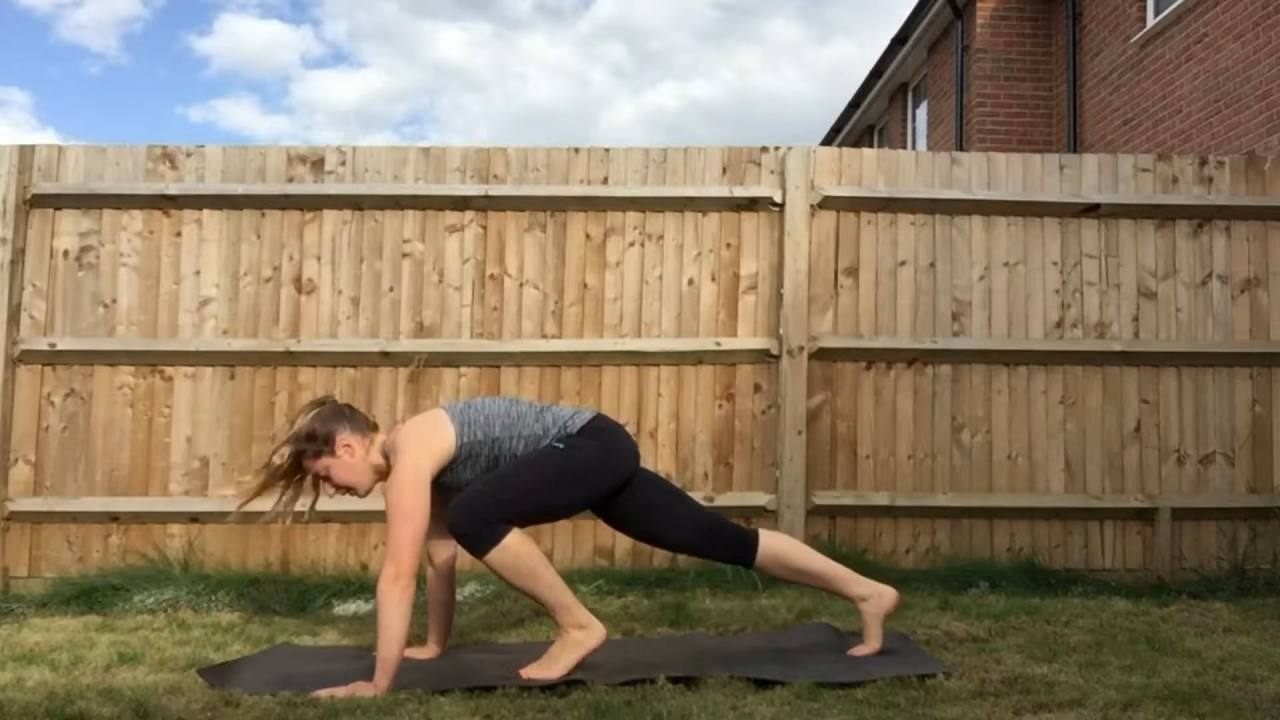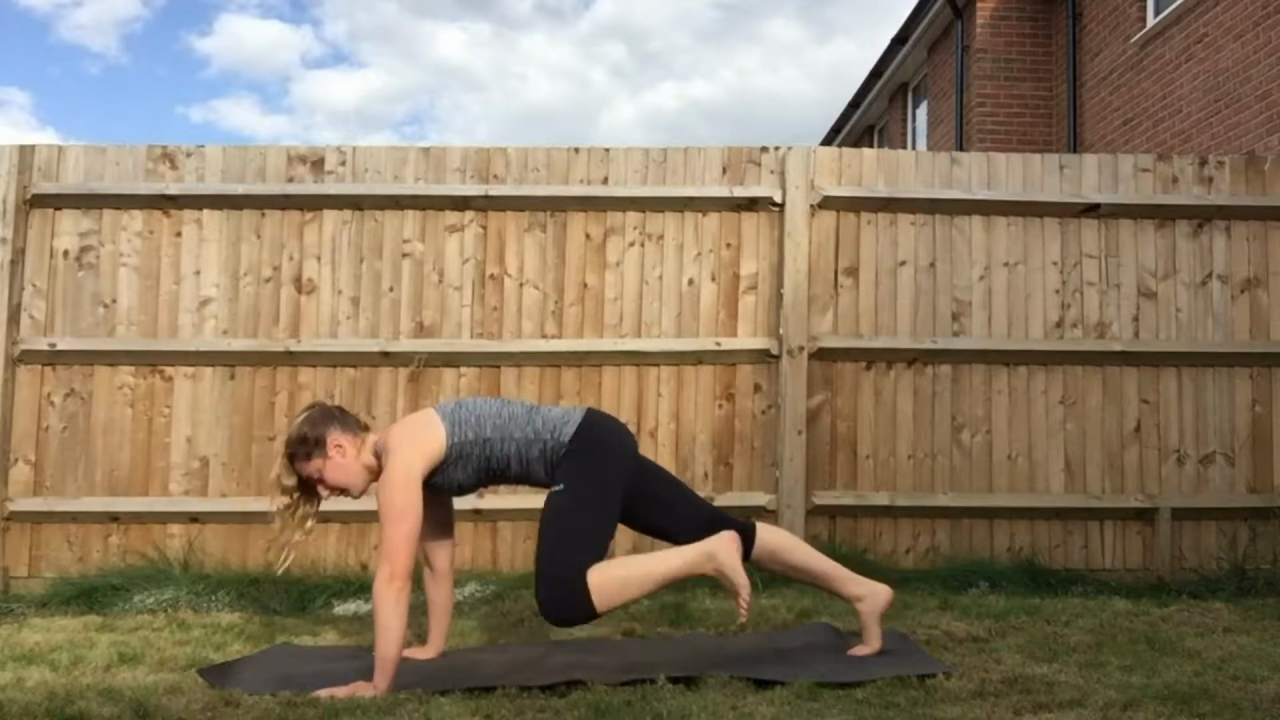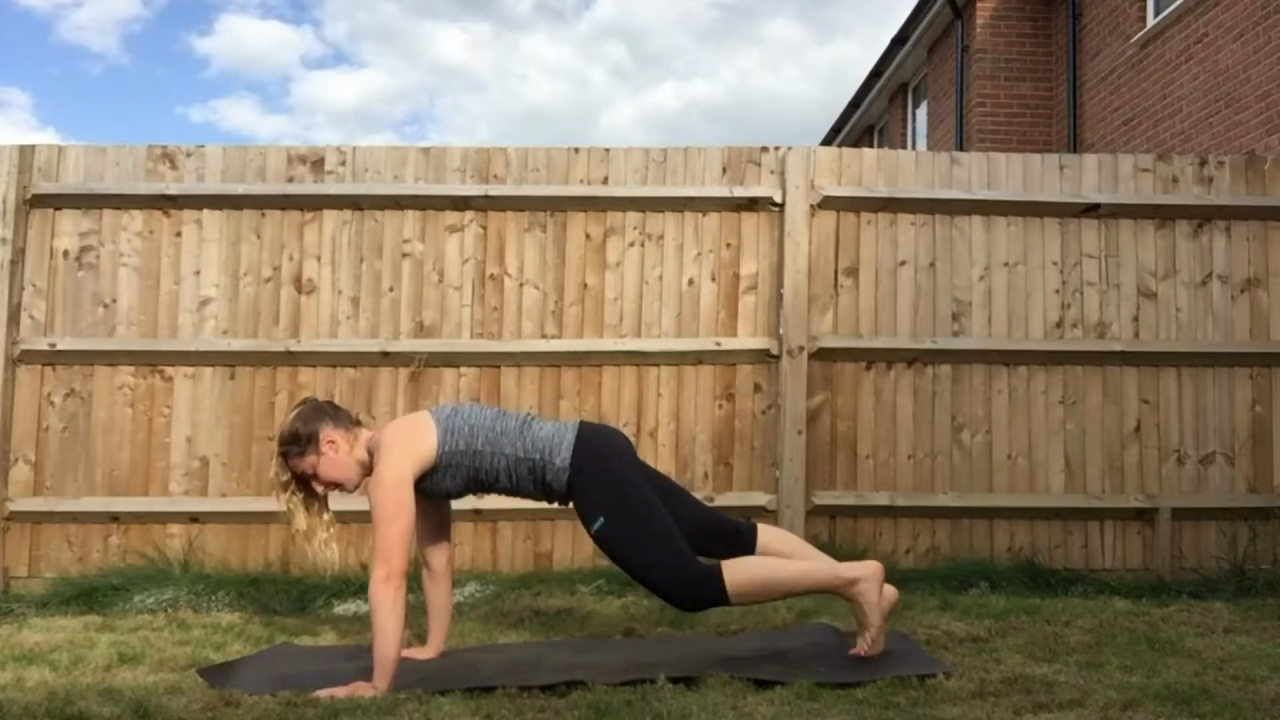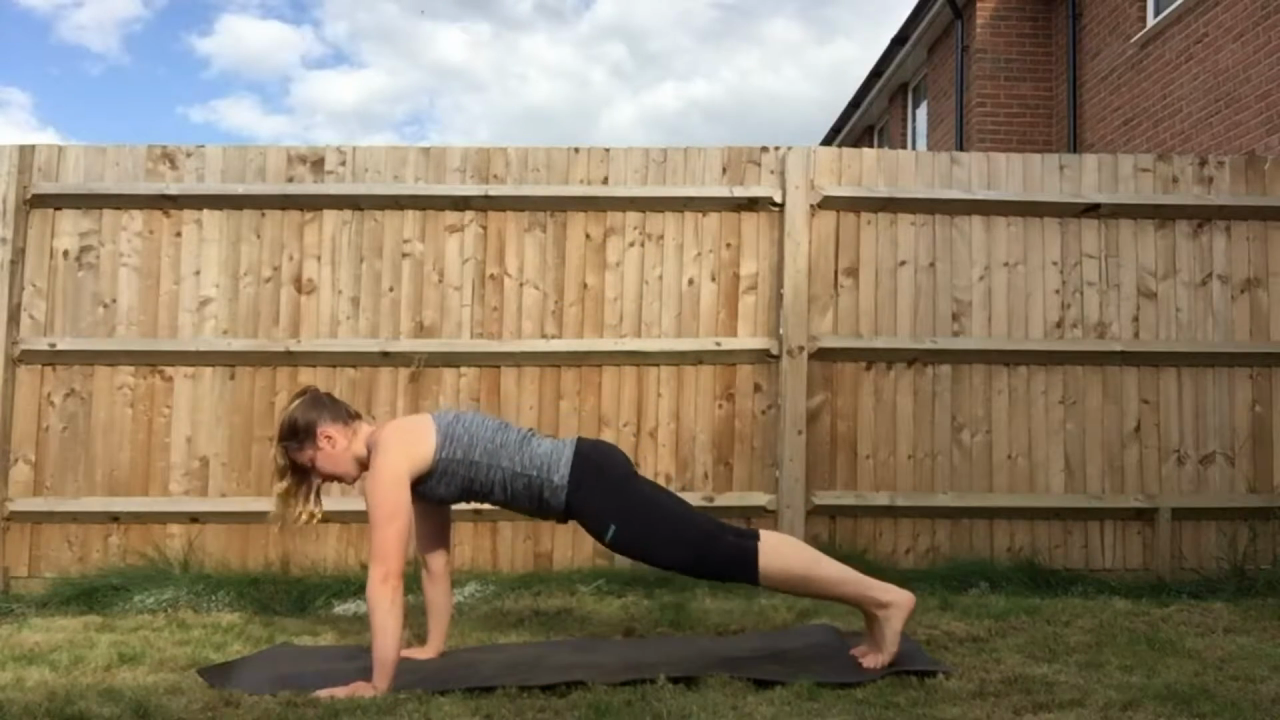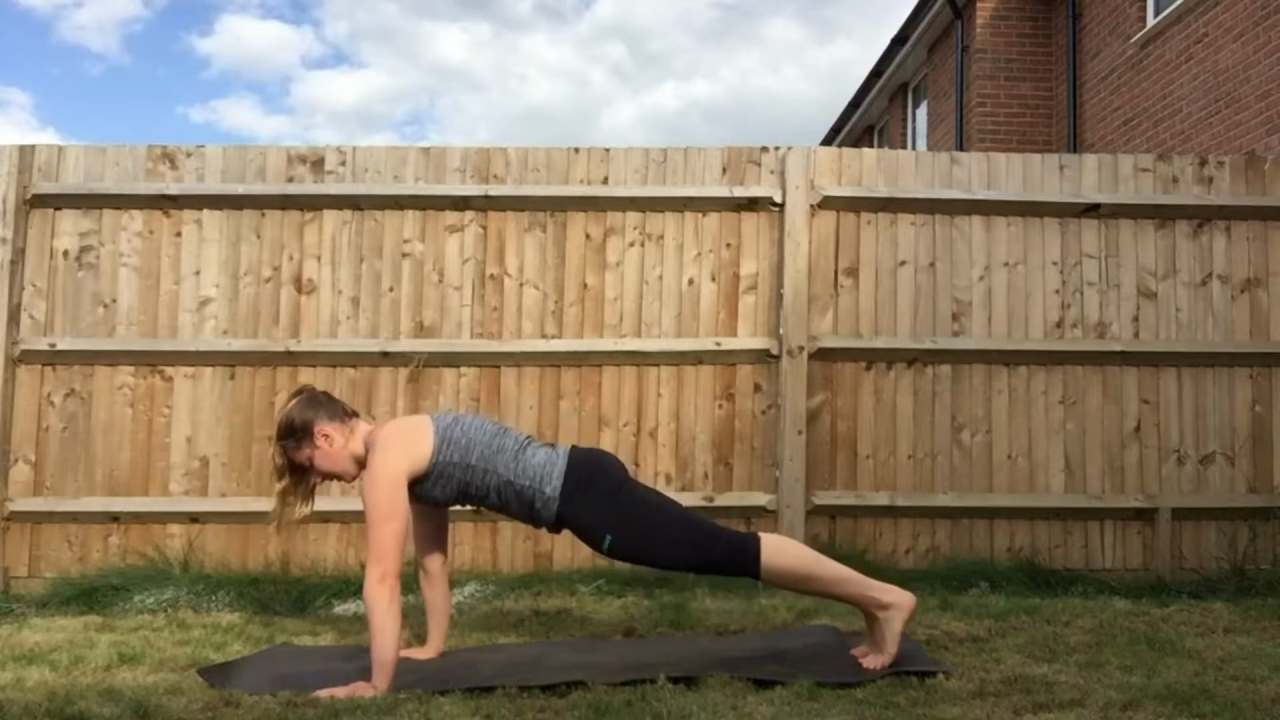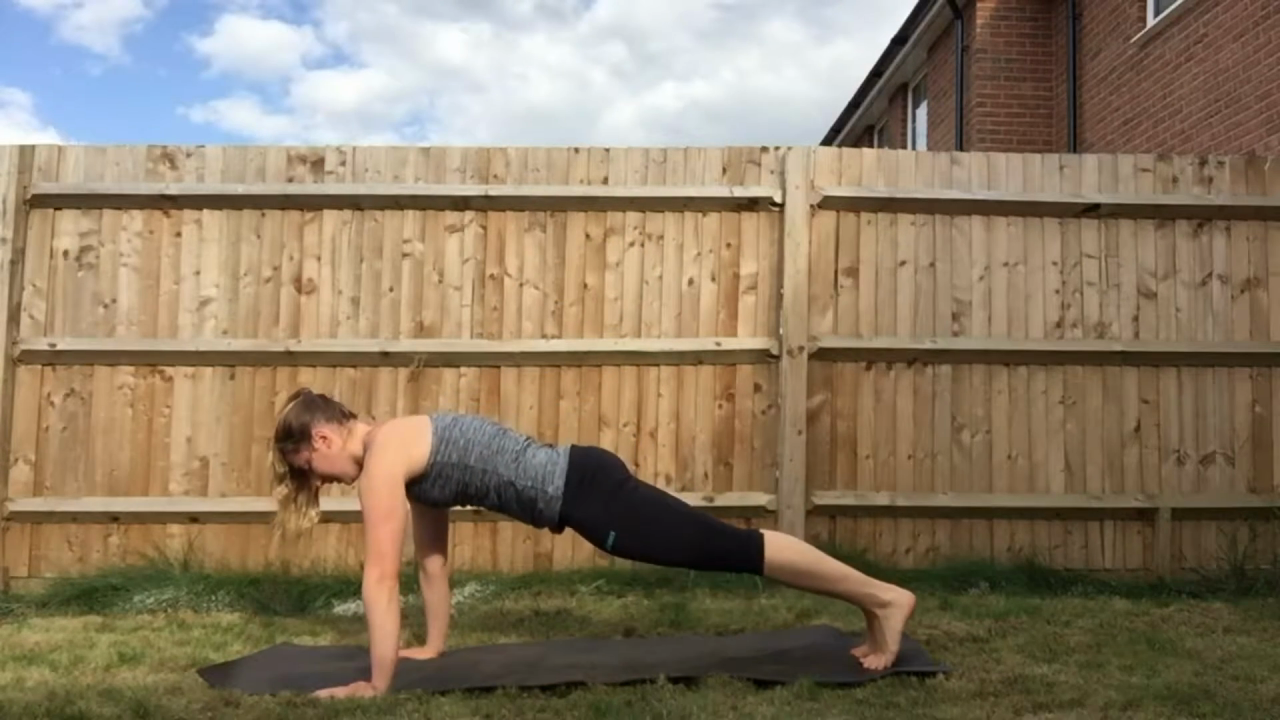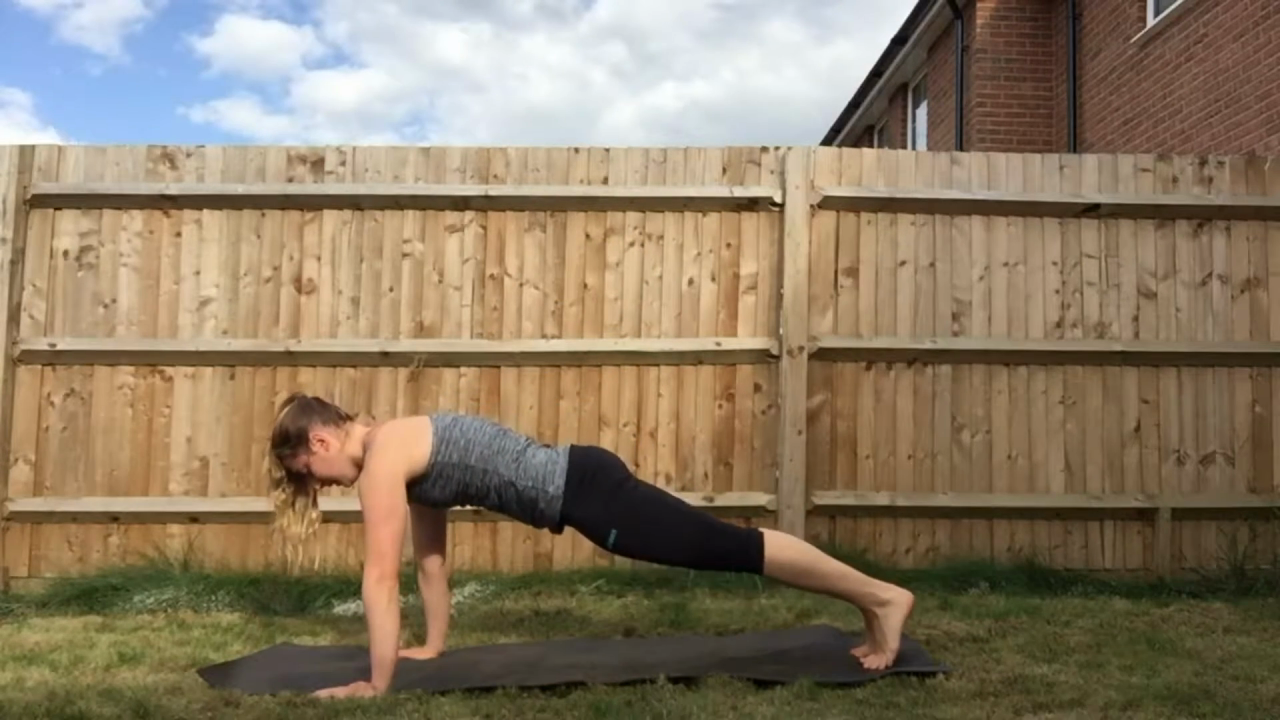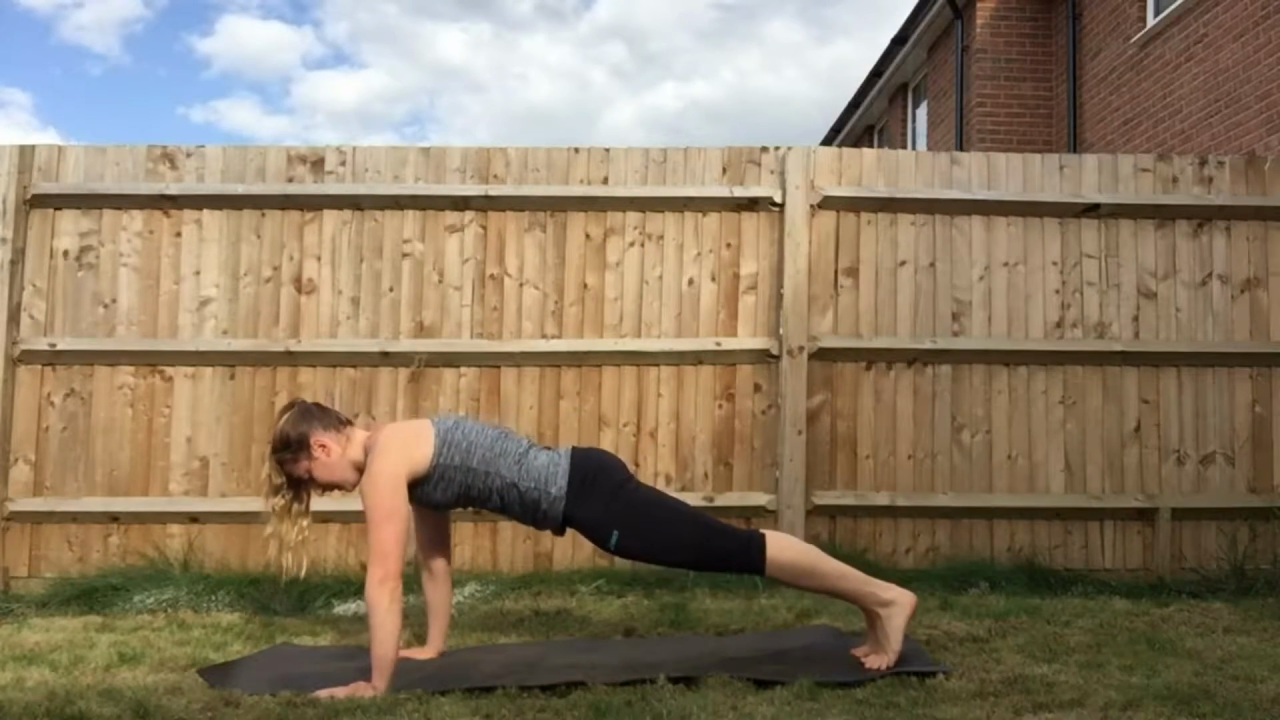
dt=0.2s
person 1, frame 1
left shoulder: (407, 455)
right shoulder: (423, 462)
left elbow: (398, 575)
right elbow: (440, 555)
left wrist: (378, 683)
right wrist: (434, 645)
left hip: (593, 444)
right hip: (594, 456)
left knee: (476, 515)
right knee: (718, 537)
left ankle: (578, 626)
right ankle: (867, 593)
person 1, frame 2
left shoulder: (397, 455)
right shoulder: (421, 463)
left elbow: (392, 575)
right elbow: (437, 557)
left wrist: (378, 683)
right wrist: (434, 646)
left hip: (587, 446)
right hip: (593, 451)
left knee: (562, 602)
right knee: (714, 526)
left ankle: (709, 556)
right ankle: (863, 592)
person 1, frame 3
left shoulder: (390, 456)
right shoulder: (414, 463)
left elbow: (388, 576)
right elbow: (436, 558)
left wrist: (378, 683)
right wrist: (434, 646)
left hip: (586, 465)
right hip: (590, 456)
left knee: (689, 579)
right knee: (720, 534)
left ankle: (854, 577)
right ankle: (861, 589)
person 1, frame 4
left shoulder: (387, 454)
right shoulder: (415, 456)
left elbow: (385, 576)
right elbow: (434, 557)
left wrist: (379, 684)
right wrist: (433, 646)
left hip: (584, 484)
right hip: (585, 471)
left knee: (721, 556)
right knee: (724, 542)
left ankle: (882, 599)
right ankle: (875, 594)
person 1, frame 5
left shoulder: (384, 455)
right shoulder: (411, 455)
left elbow: (381, 577)
right elbow: (431, 559)
left wrist: (378, 684)
right wrist: (433, 646)
left hip: (580, 496)
right hip: (579, 479)
left knee: (723, 552)
right knee: (723, 547)
left ankle: (883, 600)
right ankle: (874, 600)
person 1, frame 6
left shoulder: (381, 456)
right shoulder: (406, 454)
left elbow: (380, 577)
right elbow: (431, 558)
left wrist: (378, 683)
right wrist: (433, 645)
left hip: (583, 494)
right hip: (578, 479)
left knee: (728, 549)
right knee: (722, 548)
left ankle: (883, 598)
right ankle: (874, 599)
person 1, frame 7
left shoulder: (382, 455)
right shoulder: (407, 457)
left elbow: (380, 576)
right elbow: (430, 556)
left wrist: (377, 683)
right wrist: (433, 645)
left hip: (582, 492)
right hip: (576, 480)
left knee: (728, 549)
right knee: (722, 549)
left ankle: (881, 598)
right ankle: (873, 598)
person 1, frame 8
left shoulder: (384, 458)
right shoulder: (407, 459)
left elbow: (384, 577)
right elbow: (435, 555)
left wrist: (377, 683)
right wrist: (434, 645)
left hip: (585, 494)
right hip: (578, 482)
left knee: (732, 549)
right knee: (725, 550)
left ankle: (884, 599)
right ankle: (875, 599)
